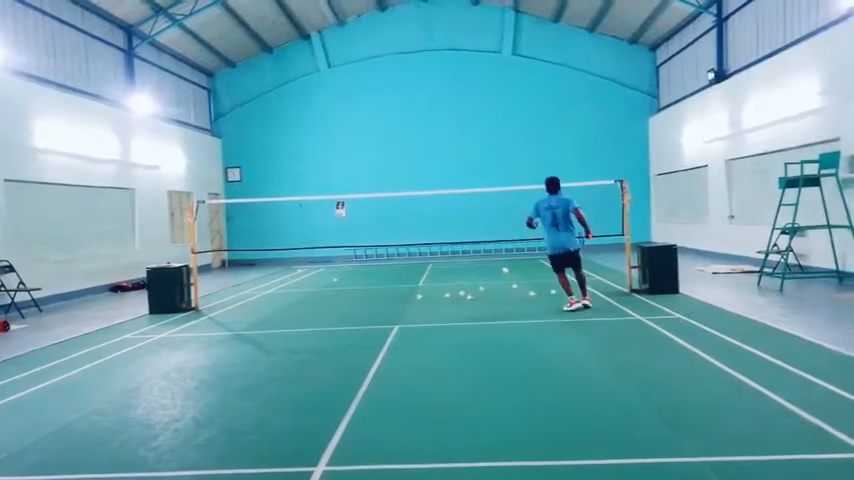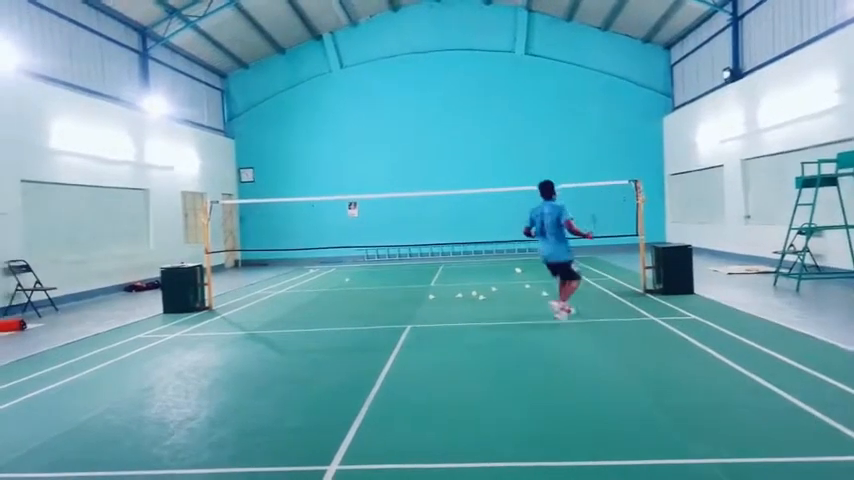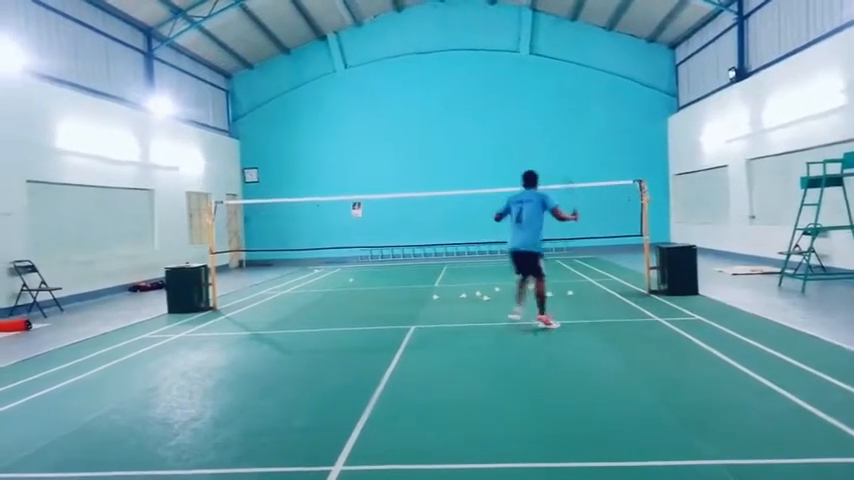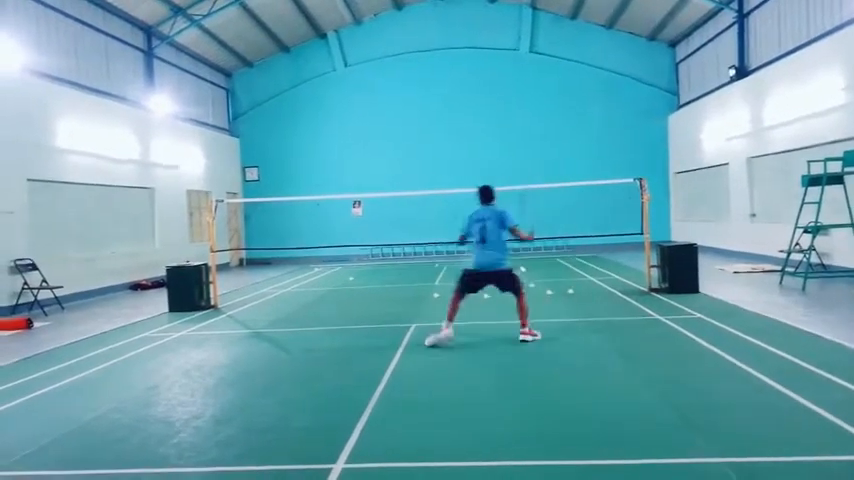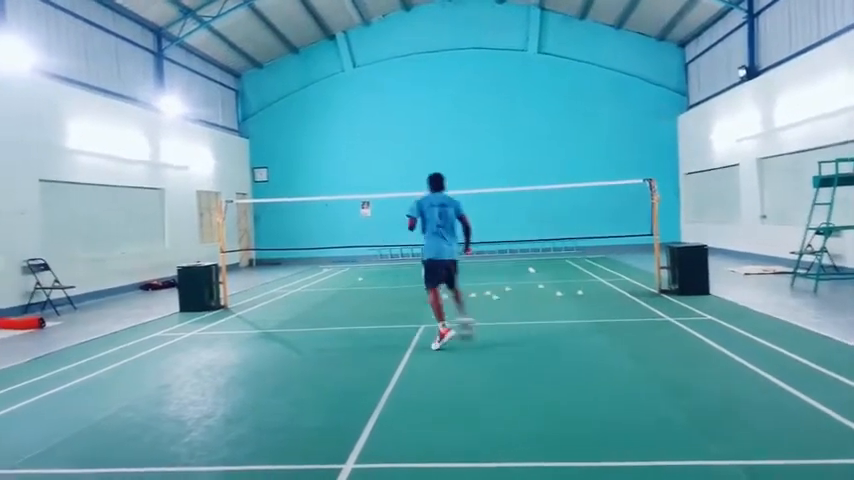
dt=0.3s
person 1, frame 1
left shoulder: (539, 204)
right shoulder: (567, 201)
left elbow: (529, 222)
right elbow: (579, 215)
left wrist: (534, 225)
right wrist: (587, 231)
left hip: (553, 246)
right hip: (570, 244)
left knee: (560, 273)
right knee: (578, 270)
left ankle: (572, 300)
right ankle: (585, 298)
person 1, frame 2
left shoulder: (534, 211)
right shoulder: (559, 208)
left elbow: (526, 232)
right elbow: (571, 228)
right wrist: (586, 234)
left hip: (546, 254)
right hip: (560, 253)
left knee: (564, 278)
right knee: (574, 280)
left ankle: (564, 306)
right ankle: (559, 303)
person 1, frame 3
left shoulder: (513, 199)
right shoulder: (541, 197)
left elbow: (497, 218)
right elbow: (560, 216)
right wrist: (573, 217)
left hip: (514, 246)
right hip: (531, 246)
left knee: (524, 277)
right knee: (539, 279)
left ankle: (518, 309)
right ankle: (543, 317)
person 1, frame 4
left shoulder: (473, 217)
right shoulder: (501, 214)
left elbow: (461, 239)
right elbow: (518, 236)
left wrist: (468, 238)
right wrist: (529, 237)
left hip: (477, 266)
right hip: (500, 265)
left knee: (457, 295)
right knee: (519, 293)
left ankle: (446, 331)
right ankle: (525, 330)
person 1, frame 5
left shoulder: (420, 202)
right shoulder: (453, 202)
left elbow: (411, 226)
right elbow: (466, 224)
left wrist: (411, 220)
right wrist: (467, 244)
left hip: (433, 253)
right hip: (450, 253)
left knee: (433, 290)
right knee: (453, 287)
left ankle: (443, 329)
right ankle: (464, 317)
